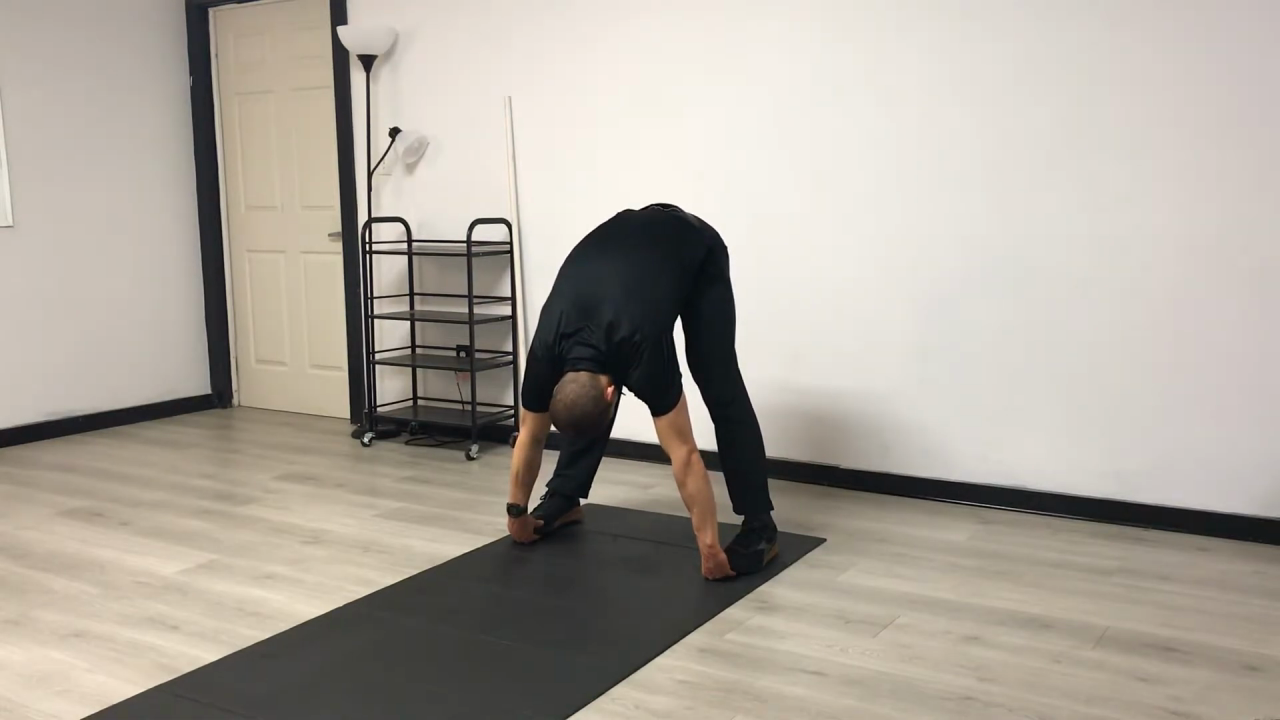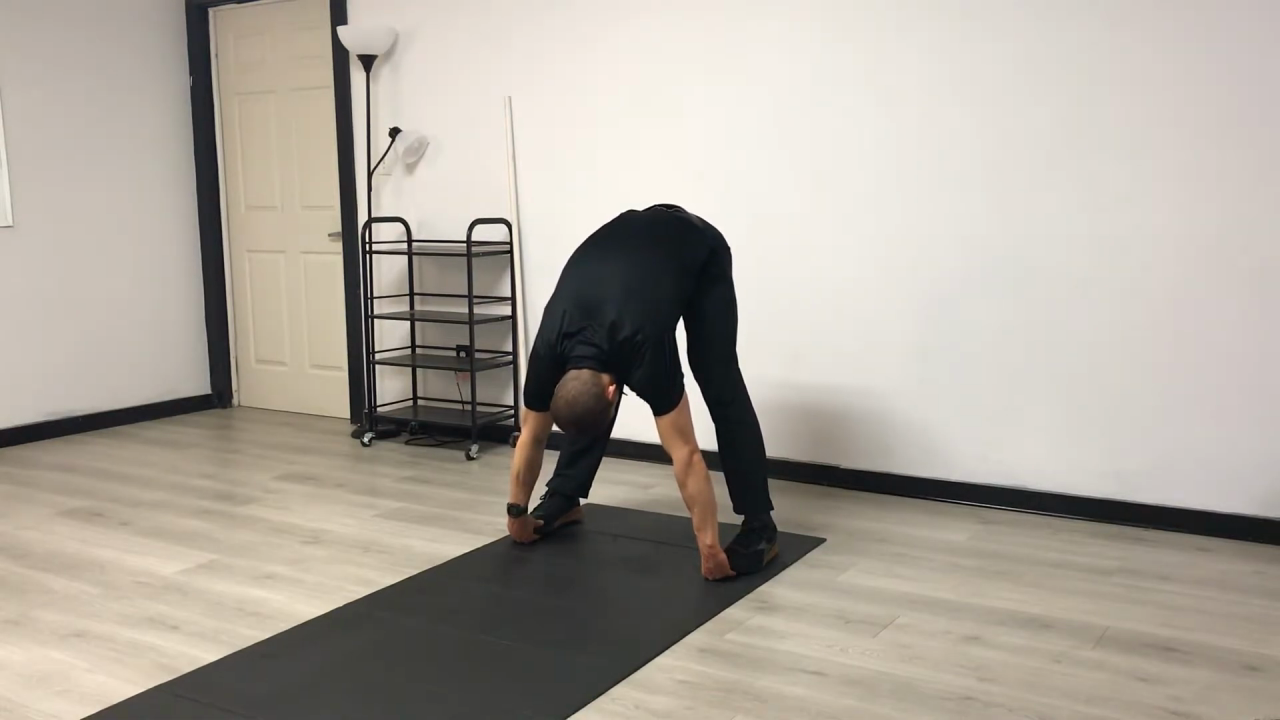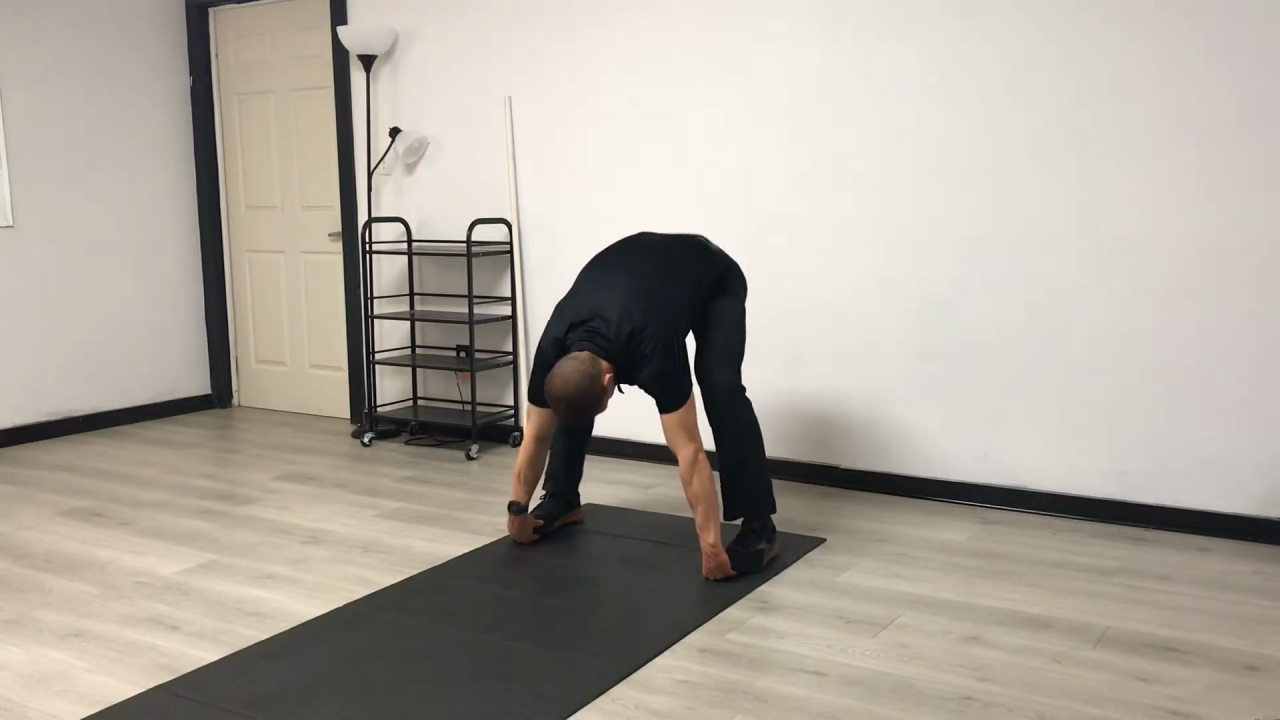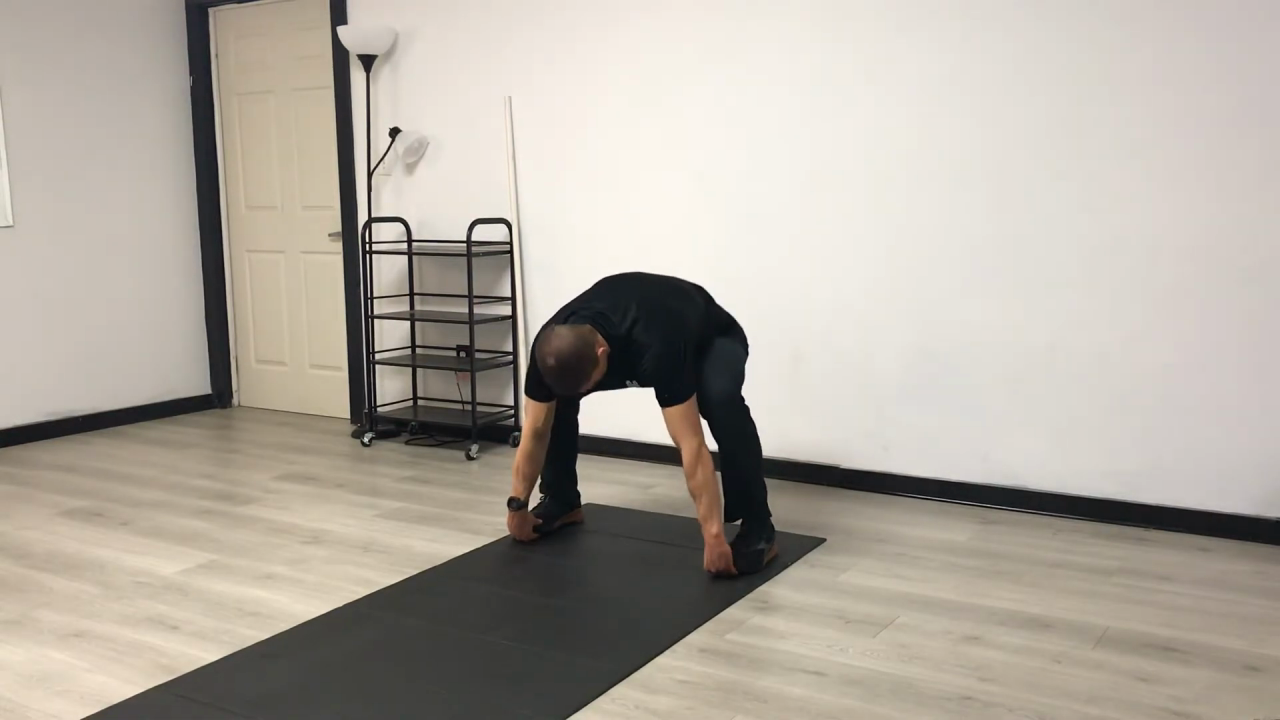
dt=0.4s
person 1, frame 1
left shoulder: (641, 354)
right shoulder: (546, 357)
left elbow: (683, 454)
right elbow: (530, 438)
left wrist: (709, 545)
right wrist: (516, 513)
left hip: (697, 251)
left knee: (721, 390)
right knee: (586, 406)
left ankle: (759, 525)
right ankle: (564, 500)
person 1, frame 2
left shoulder: (643, 354)
right shoulder: (549, 355)
left elbow: (684, 454)
right elbow: (531, 438)
left wrist: (709, 546)
right wrist: (516, 513)
left hip: (701, 253)
left knee: (721, 389)
right knee: (588, 407)
left ankle: (759, 525)
right ankle: (564, 499)
person 1, frame 3
left shoulder: (652, 350)
right shoulder: (555, 350)
left elbow: (689, 452)
right elbow: (536, 436)
left wrist: (711, 544)
right wrist: (517, 510)
left hip: (714, 280)
left knee: (721, 390)
right knee: (574, 410)
left ankle: (759, 526)
right ankle: (562, 500)
person 1, frame 4
left shoulder: (655, 346)
right shoulder: (554, 347)
left elbow: (691, 447)
right elbow: (535, 432)
left wrist: (714, 536)
right wrist: (517, 507)
left hip: (712, 338)
left knee: (721, 398)
right knee: (555, 401)
left ankle: (758, 528)
right ankle: (562, 501)
